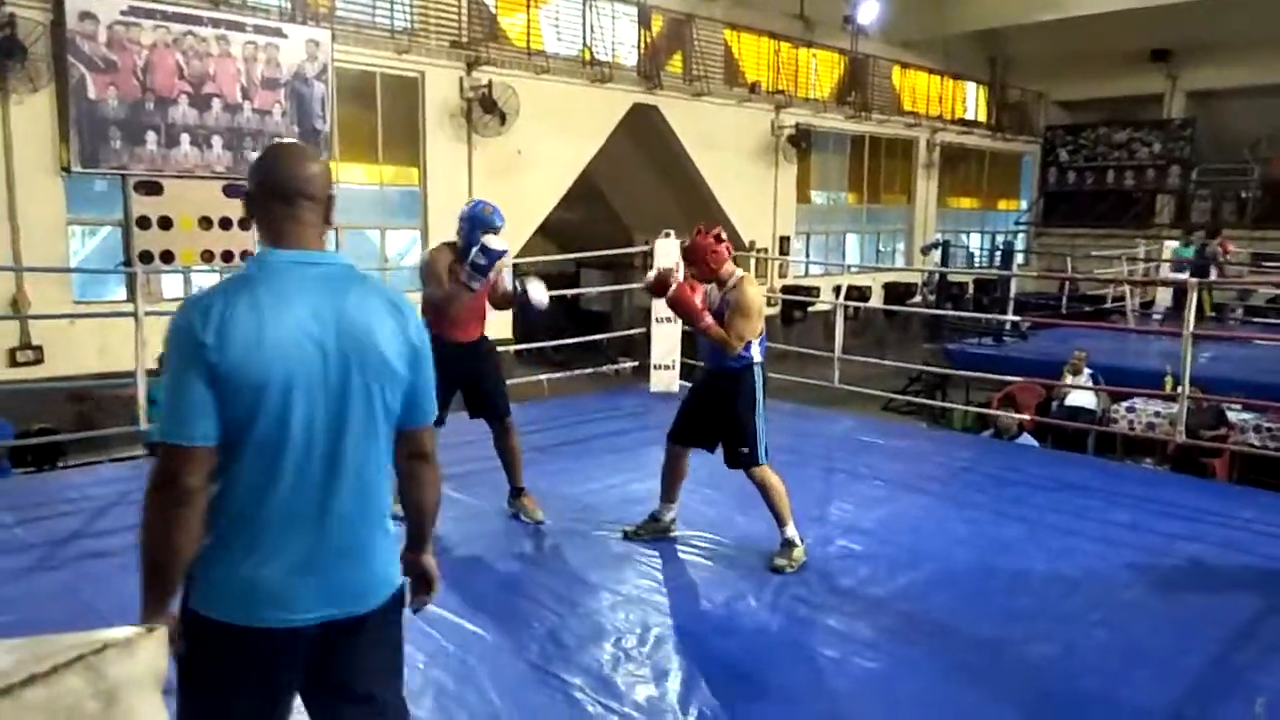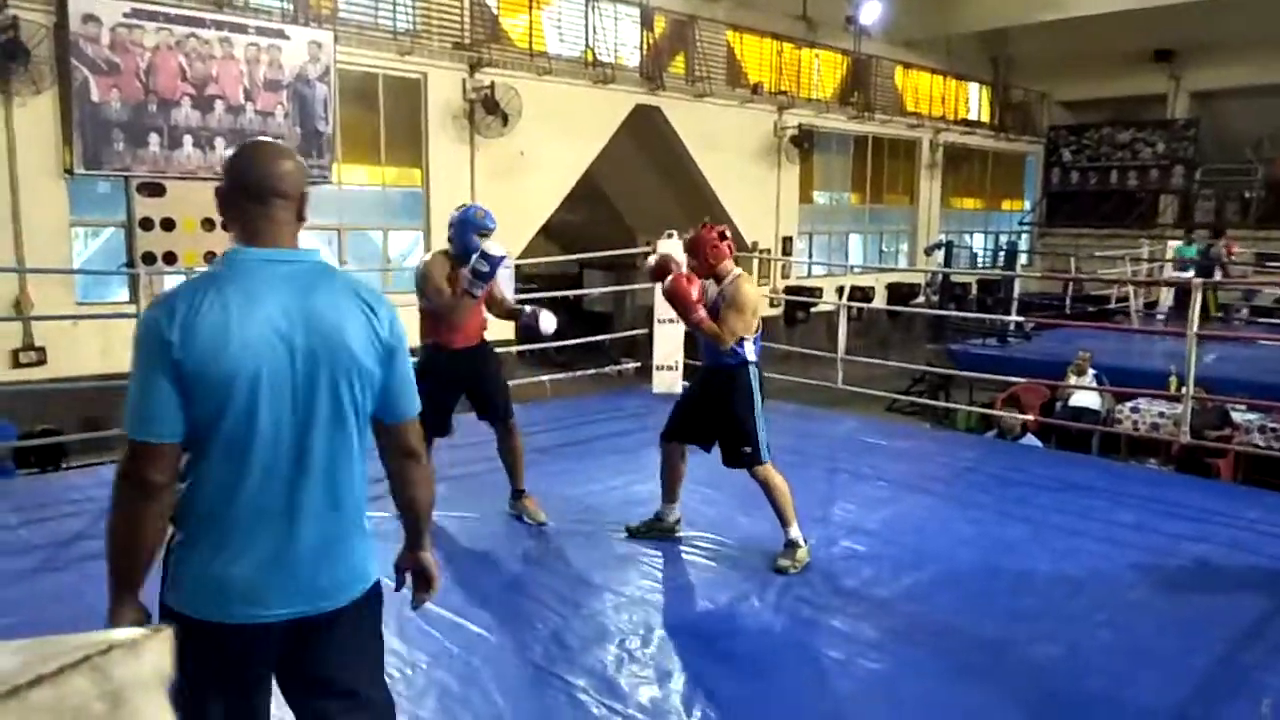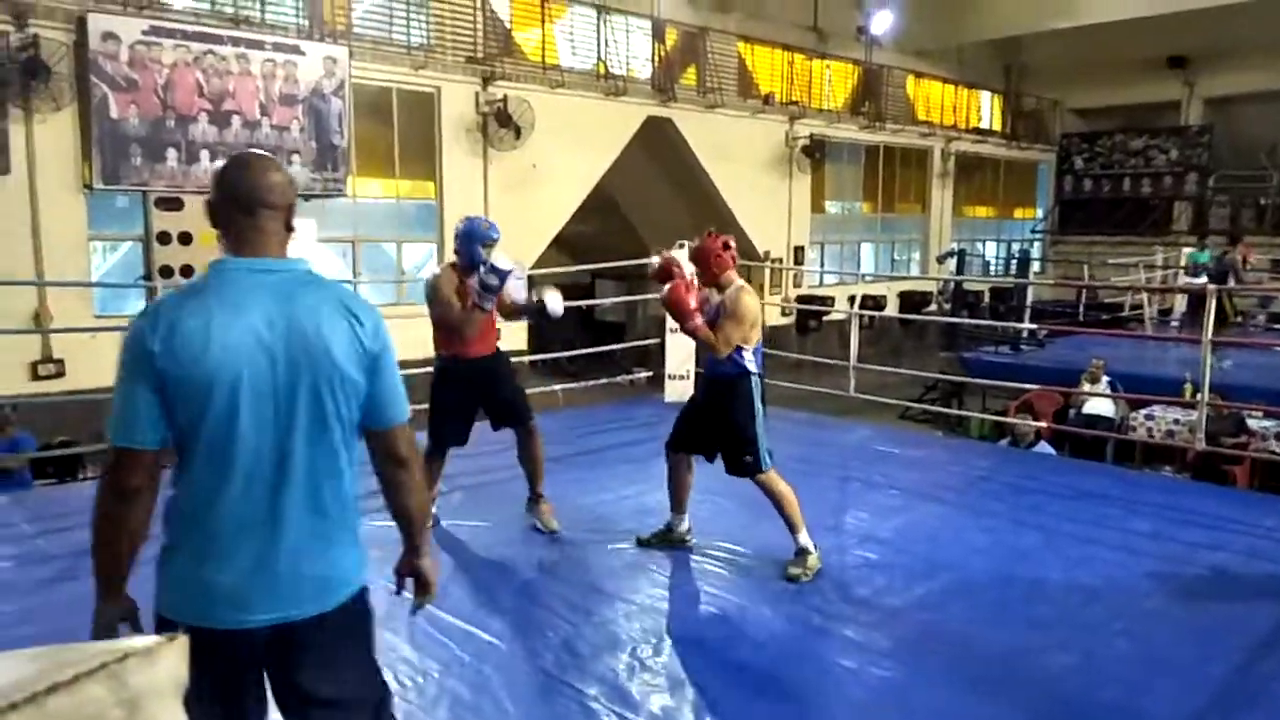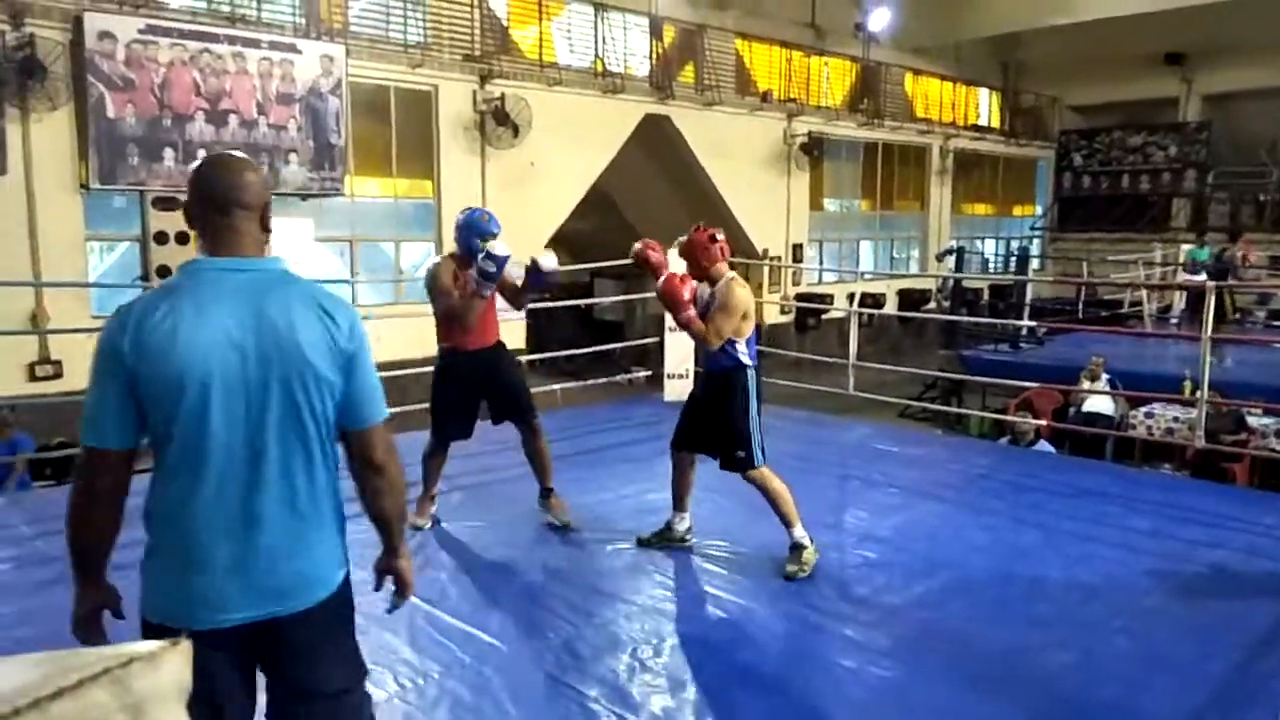
dt=0.1s
person 1, frame 1
left shoulder: (208, 319)
right shoulder: (394, 311)
left elbow: (182, 484)
right elbow: (419, 455)
left wrist: (155, 605)
right wrist: (419, 544)
left hip: (241, 600)
right hip: (365, 587)
person 1, frame 2
left shoulder: (177, 316)
right shoulder: (369, 308)
left elbow: (148, 479)
right elbow: (407, 452)
left wrist: (124, 596)
right wrist: (418, 543)
left hip: (216, 596)
right hip: (339, 582)
person 1, frame 3
left shoulder: (163, 326)
right shoulder: (354, 316)
left elbow: (130, 484)
right elbow: (398, 457)
left wrist: (110, 592)
right wrist: (417, 548)
left hip: (207, 599)
right hip: (328, 586)
person 1, frame 4
left shoulder: (137, 325)
right shoulder: (331, 315)
left elbow: (103, 480)
right elbow: (375, 459)
left wrist: (89, 582)
right wrist: (395, 548)
left hip: (190, 597)
right hip: (310, 582)
person 2, frame 1
left shoulder: (745, 292)
right shoulder: (712, 286)
left elbow: (731, 344)
right elbow: (701, 327)
left wrist: (696, 313)
right wrist: (675, 294)
left hip: (741, 381)
right hip: (713, 376)
left knee: (755, 467)
right knee: (676, 444)
left ankle: (792, 540)
right ankle: (664, 518)
person 2, frame 2
left shoulder: (742, 289)
right shoulder: (711, 283)
left elbow: (724, 340)
right elbow: (700, 323)
left wrist: (692, 307)
right wrist: (675, 284)
left hip: (738, 379)
right hip: (710, 374)
left knee: (758, 466)
right knee: (671, 442)
left ankle: (796, 541)
right ankle: (667, 518)
person 2, frame 3
left shoulder: (742, 300)
right shoulder: (716, 293)
left elbow: (719, 348)
right elbow: (701, 324)
left wrist: (688, 316)
right wrist: (675, 284)
left hip: (739, 388)
right hip: (712, 384)
left knee: (761, 473)
right knee: (677, 452)
left ankle: (806, 548)
right ankle: (679, 528)
person 2, frame 4
left shoulder: (735, 292)
right shoulder: (708, 286)
left elbow: (710, 340)
right elbow: (696, 319)
left wrist: (682, 307)
right wrist: (661, 272)
left hip: (736, 382)
right hip: (712, 378)
left knee: (753, 469)
right knee: (681, 451)
left ankle: (802, 542)
right ankle: (679, 527)
person 3, frame 1
left shoulder: (491, 260)
right shoulder: (438, 258)
left elbow: (499, 300)
right elbow: (447, 307)
left wrist: (522, 292)
right wrist: (474, 274)
left hip: (476, 348)
right hip: (440, 351)
left knee: (503, 422)
left ankle: (518, 494)
person 3, frame 2
left shoulder: (486, 262)
right shoulder: (433, 268)
left elbow: (497, 305)
right elbow: (450, 317)
left wrist: (527, 314)
right wrist: (476, 281)
left hip: (476, 352)
right hip: (440, 358)
left knee: (506, 424)
right knee: (426, 433)
left ankle: (519, 496)
person 3, frame 3
left shoulder: (491, 272)
right shoulder: (442, 281)
left elbow: (509, 311)
right elbow: (463, 330)
left wrist: (536, 305)
right wrist: (487, 294)
left hip: (492, 362)
right hip: (455, 369)
left knee: (527, 428)
right knee: (439, 444)
left ankle: (537, 501)
person 3, frame 4
left shoulder: (491, 263)
right shoulder: (441, 271)
left elbow: (517, 300)
right elbow: (462, 317)
left wrist: (534, 279)
right wrist: (484, 281)
left hip: (493, 354)
right hip: (457, 362)
left knee: (530, 424)
right knee: (440, 438)
left ankle: (548, 495)
right ankle: (427, 499)
